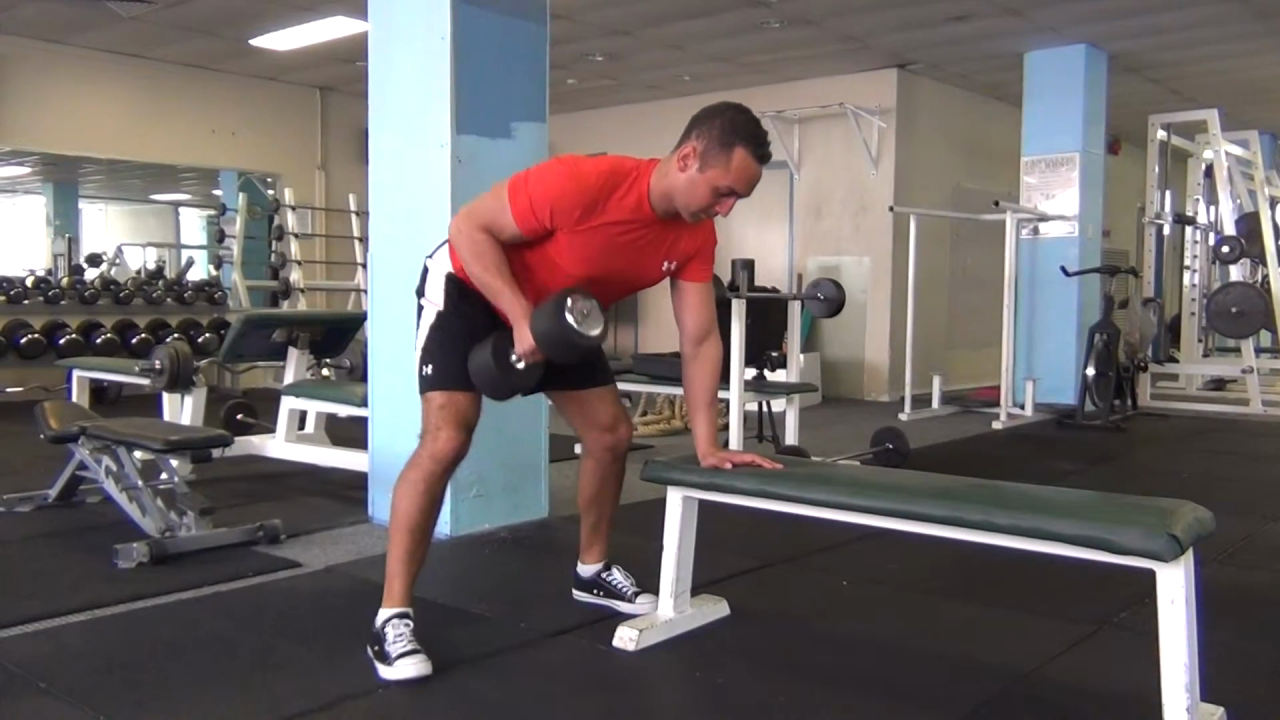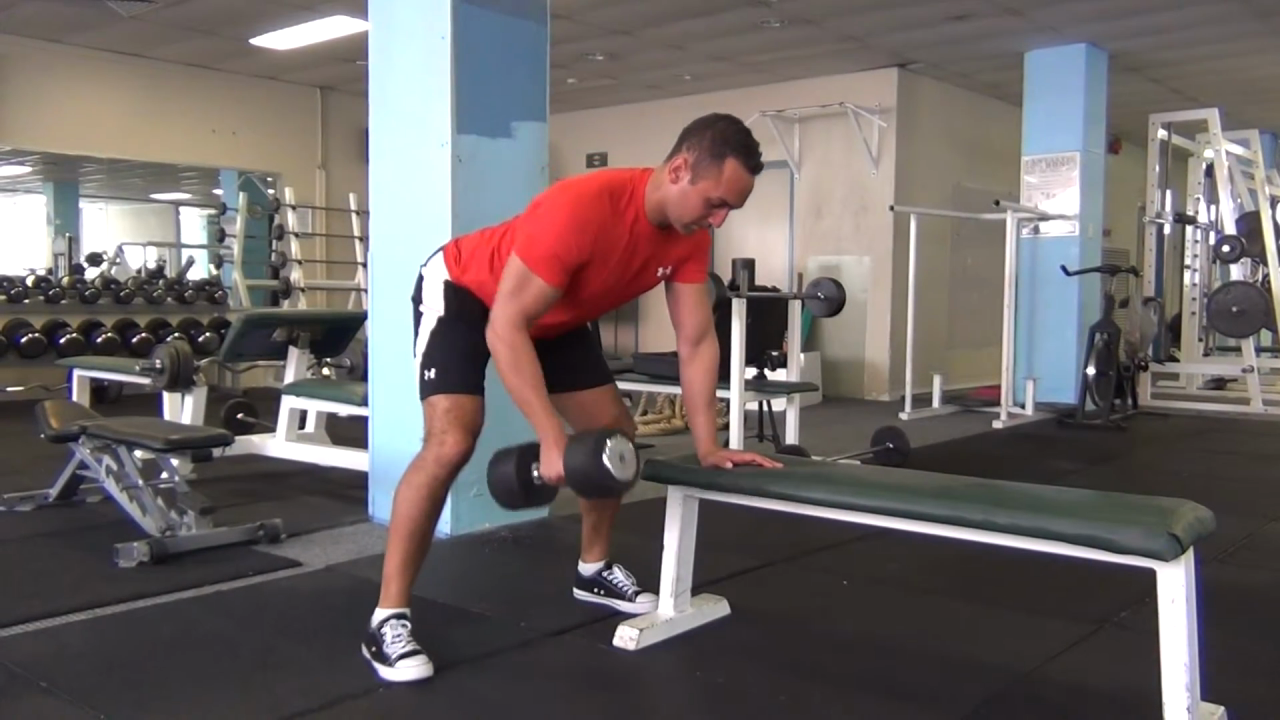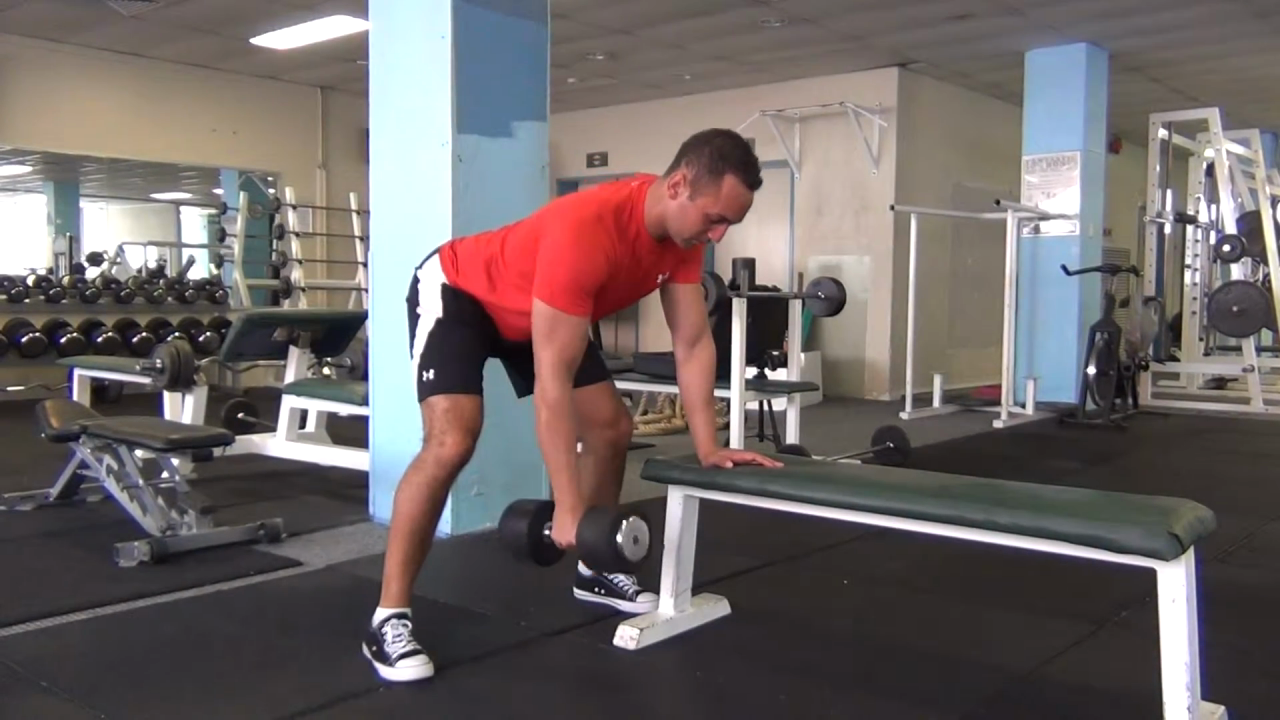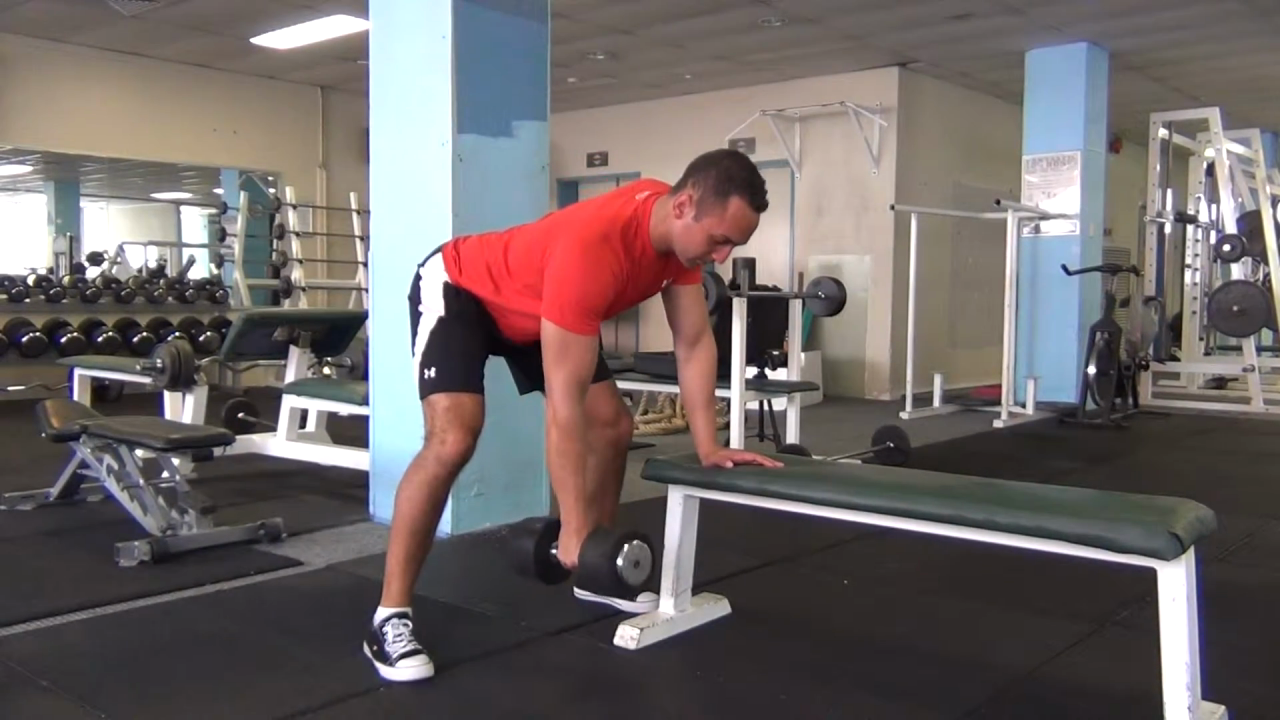
dt=0.4s
person 1, frame 1
left shoulder: (695, 233)
right shoulder: (582, 182)
left elbow: (700, 338)
right elbow: (467, 226)
left wrist: (707, 446)
right wrist: (521, 315)
right hip: (467, 284)
left knee: (611, 434)
right knee: (445, 440)
left ankle: (592, 571)
right ankle: (392, 615)
person 1, frame 2
left shoulder: (689, 234)
right shoulder: (581, 208)
left elbow: (696, 340)
right elbow: (505, 326)
left wrist: (707, 446)
right wrist: (550, 440)
left hip: (553, 312)
right hip: (462, 293)
left knee: (614, 432)
right knee: (451, 443)
left ankle: (593, 570)
right ankle: (388, 617)
person 1, frame 3
left shoulder: (683, 227)
right shoulder: (585, 229)
left elbow: (692, 342)
right elbow: (553, 380)
left wrist: (707, 446)
right wrist: (567, 508)
left hip: (538, 311)
right hip: (456, 292)
left knee: (612, 428)
right knee: (452, 442)
left ankle: (594, 572)
right ankle: (389, 617)
person 1, frame 4
left shoulder: (684, 232)
right shoulder: (592, 246)
left elbow: (694, 342)
right elbow: (562, 402)
left wrist: (708, 446)
right wrist: (574, 529)
left hip: (537, 309)
right hip: (458, 291)
left knee: (613, 428)
right knee: (453, 441)
right ankle: (390, 616)
